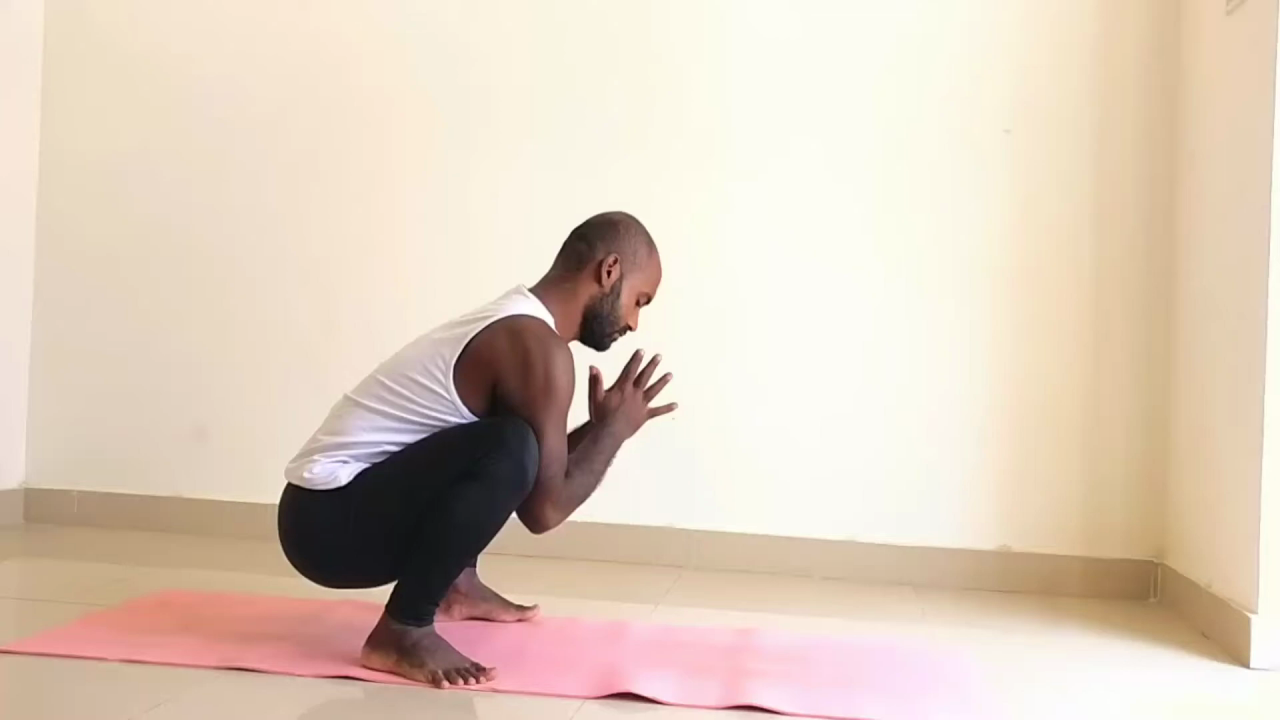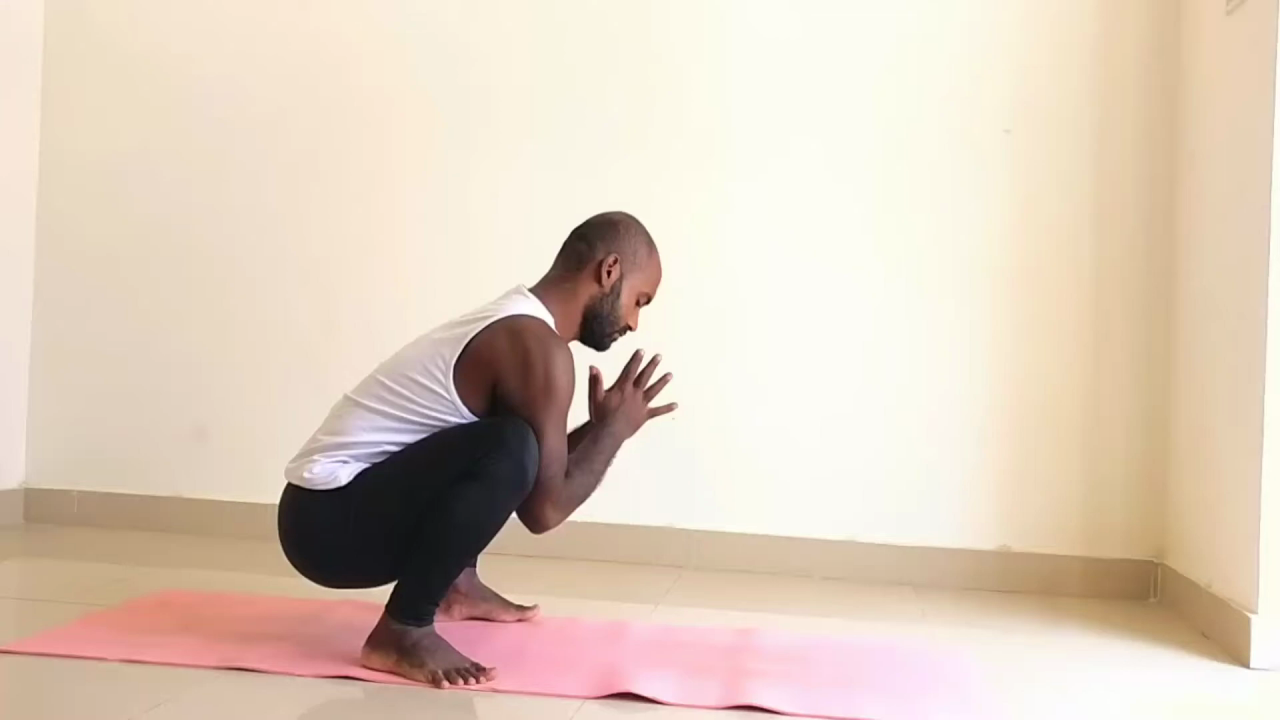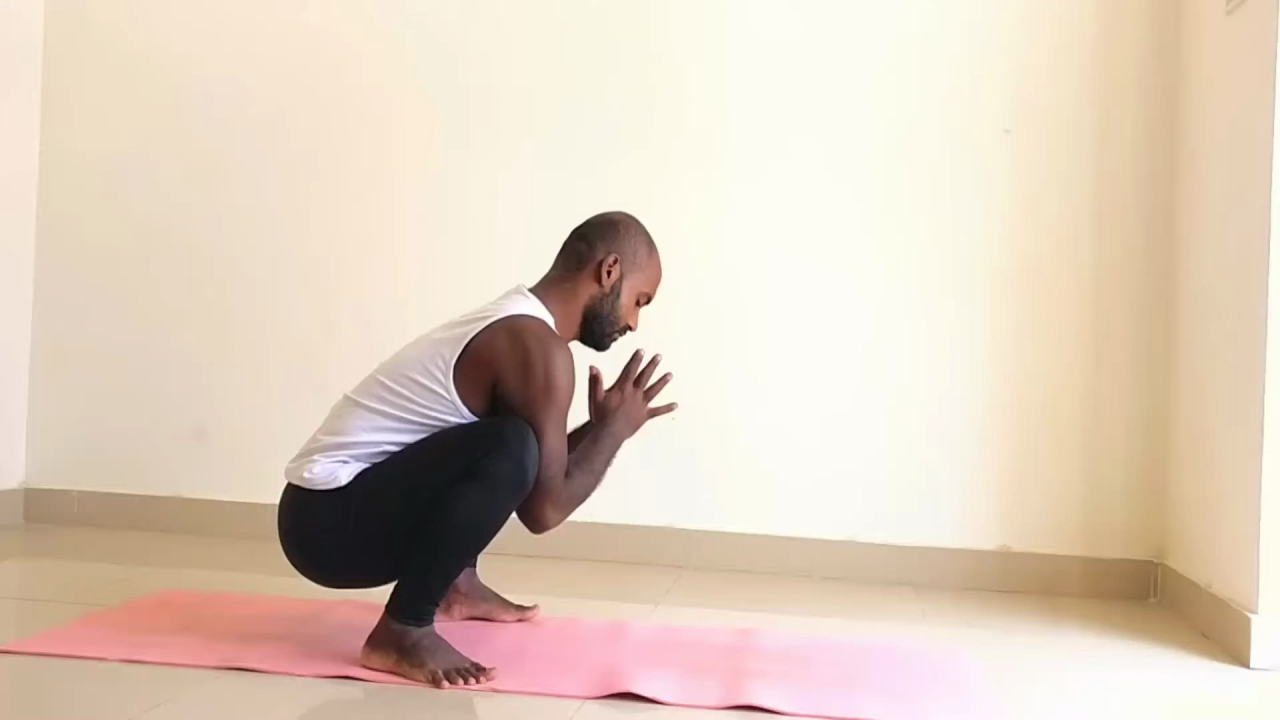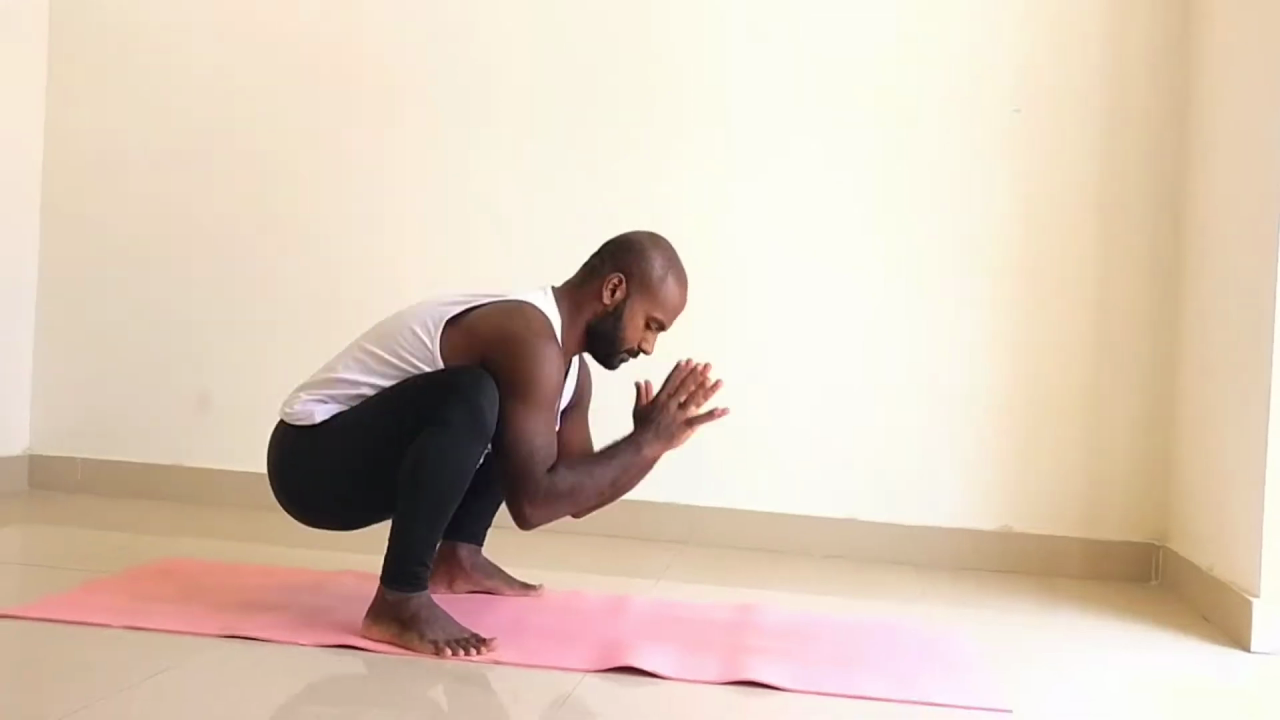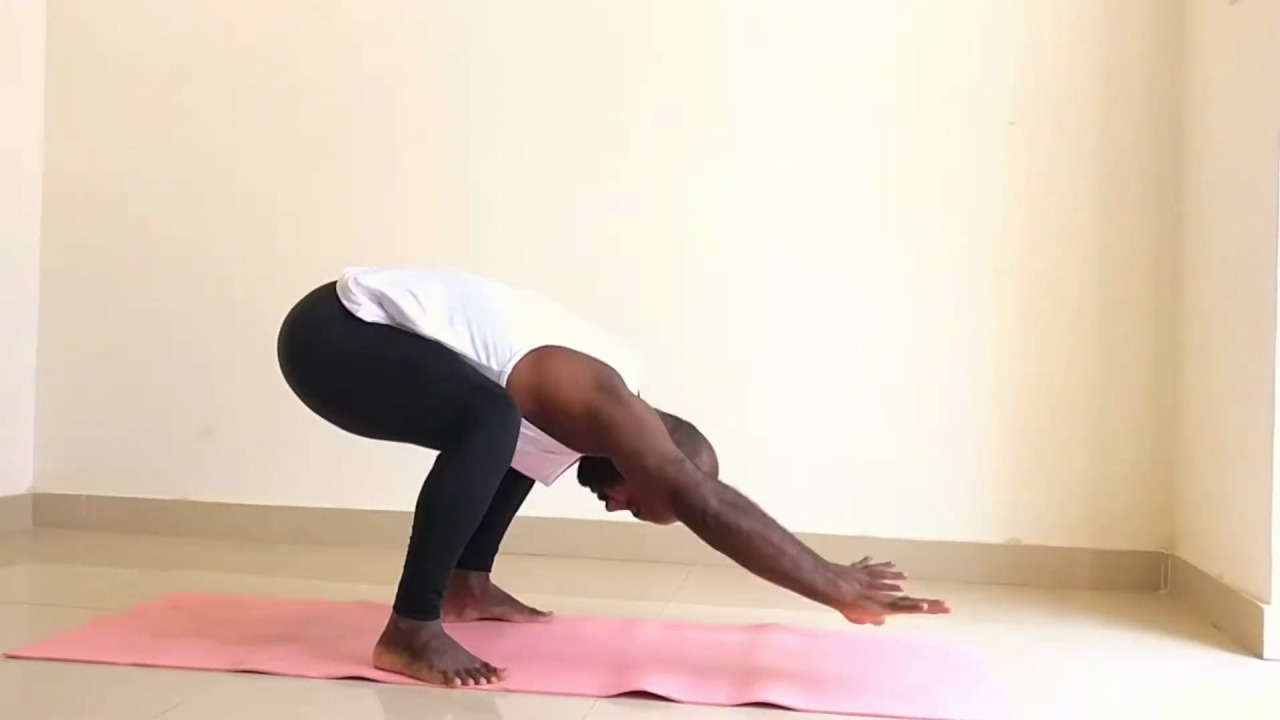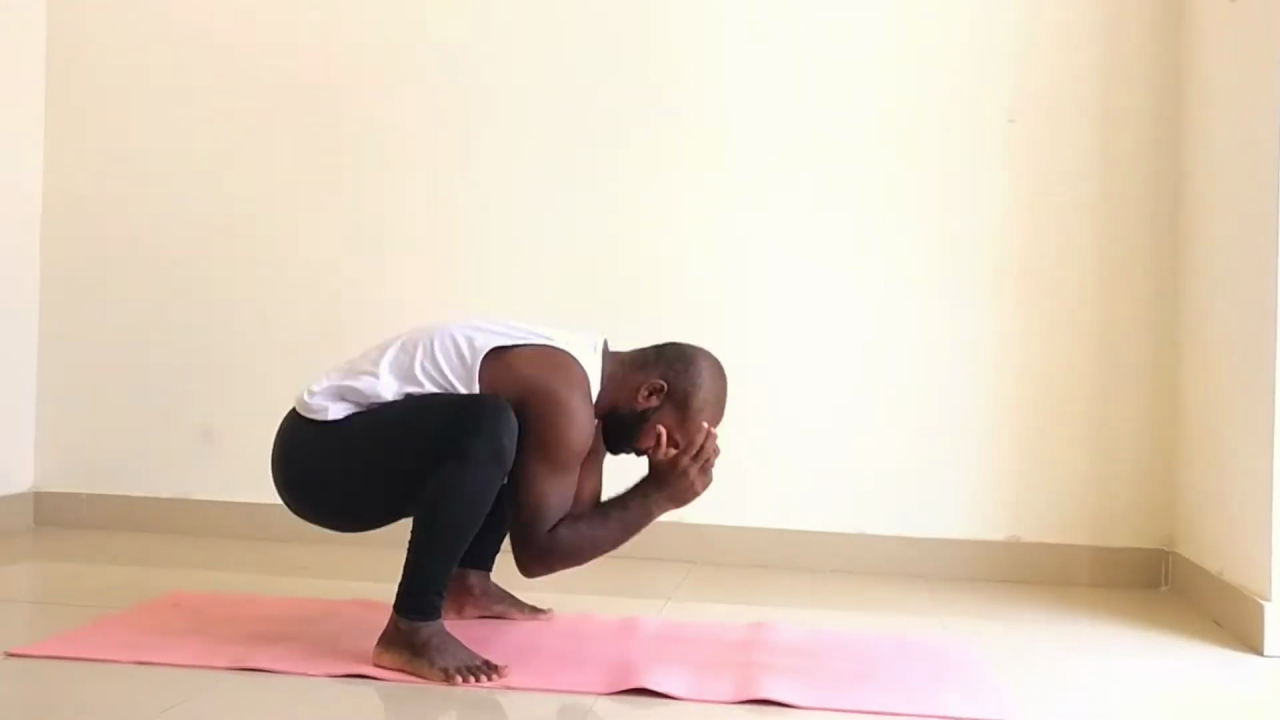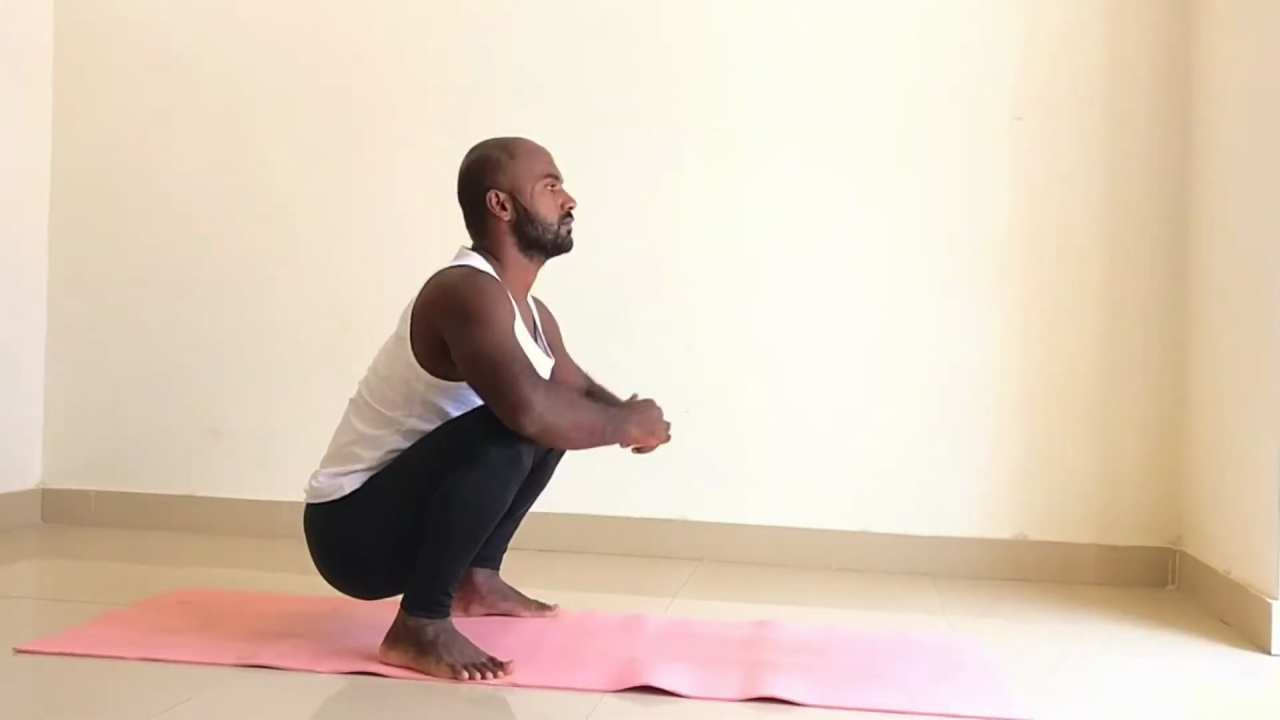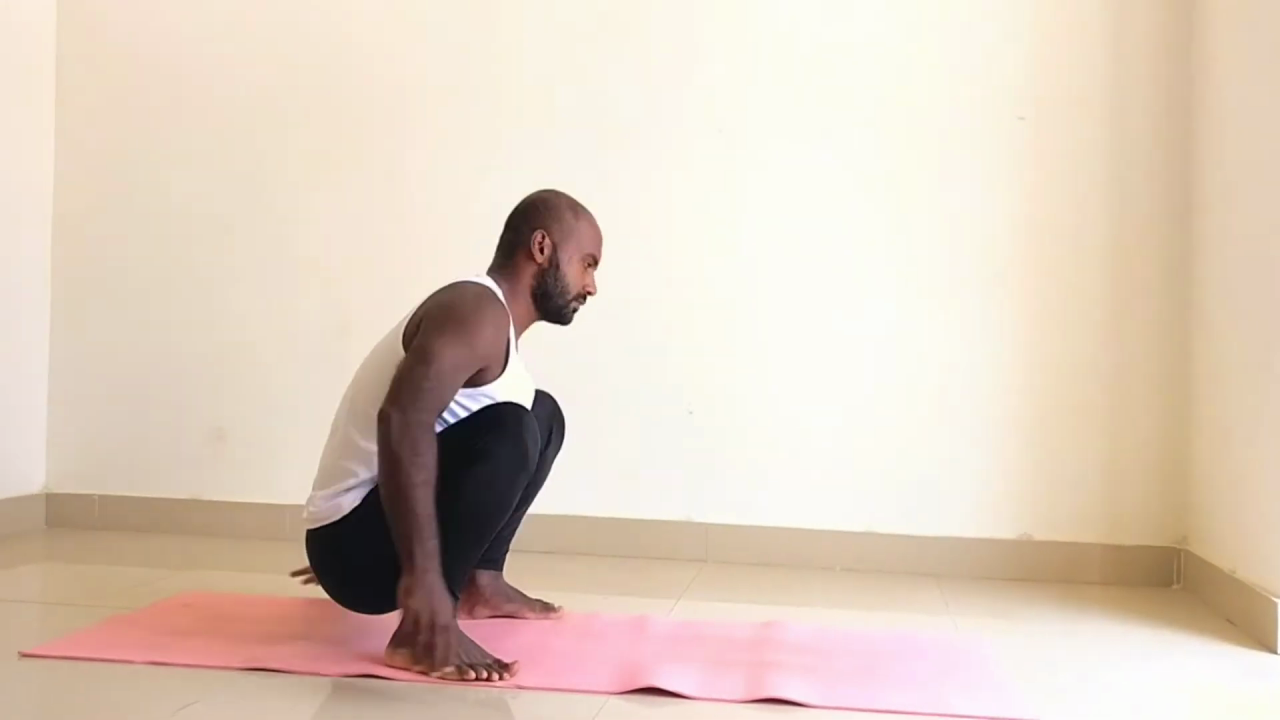
dt=0.2s
person 1, frame 1
left shoulder: (515, 326)
right shoulder: (537, 346)
left elbow: (543, 471)
right elbow: (543, 509)
left wrist: (603, 427)
right wrist: (614, 429)
left hip: (358, 504)
right hip: (330, 525)
right knee: (509, 449)
left ankle: (457, 585)
right ankle: (402, 632)
person 1, frame 2
left shoulder: (516, 327)
right shoulder: (537, 347)
left elbow: (543, 474)
right elbow: (543, 509)
left wrist: (602, 428)
right wrist: (614, 429)
left hip: (365, 504)
right hip: (329, 525)
right knee: (510, 449)
left ankle: (457, 585)
right ankle: (401, 632)
person 1, frame 3
left shoulder: (550, 360)
right shoulder: (525, 345)
right elbow: (537, 515)
left wrist: (613, 424)
right wrist: (608, 429)
right hip: (326, 518)
right knee: (520, 451)
left ankle: (453, 583)
right ankle: (399, 631)
person 1, frame 4
left shoulder: (569, 356)
right shoulder: (532, 343)
left elbow: (582, 487)
right elbow: (532, 501)
left wrist: (650, 437)
right wrist: (648, 444)
left hip: (363, 447)
right hip: (315, 447)
right knee: (472, 401)
left ankle: (457, 555)
right ankle: (400, 599)
person 1, frame 5
left shoulder: (605, 395)
right shoulder: (607, 401)
left elbow: (718, 500)
right elbow: (714, 515)
left wrist: (834, 575)
right wrist: (842, 588)
left hip: (372, 324)
right hip: (333, 332)
right knee: (488, 423)
left ankle: (467, 584)
right ankle: (410, 631)
person 1, frame 6
left shoulder: (593, 383)
right shoulder: (566, 390)
left elbow: (587, 530)
right elbow: (537, 552)
left wrist: (660, 486)
right wrist: (658, 498)
right hip: (318, 448)
right knee: (491, 431)
left ankle: (467, 583)
right ankle: (413, 627)
person 1, frame 7
left shoulder: (530, 312)
right shoulder: (469, 294)
left elbow: (587, 397)
right elbow: (534, 415)
left wrist: (630, 420)
right wrist: (629, 426)
left hip: (404, 520)
right hip: (354, 532)
left knee: (563, 425)
right knee: (508, 435)
left ankle: (478, 580)
right ankle: (420, 628)
person 1, frame 8
left shoulder: (493, 334)
right shoulder: (474, 312)
right elbow: (400, 429)
right wrist: (423, 569)
right hip: (354, 553)
left knee: (542, 414)
right knee: (506, 432)
left ankle: (476, 582)
right ankle: (420, 638)
